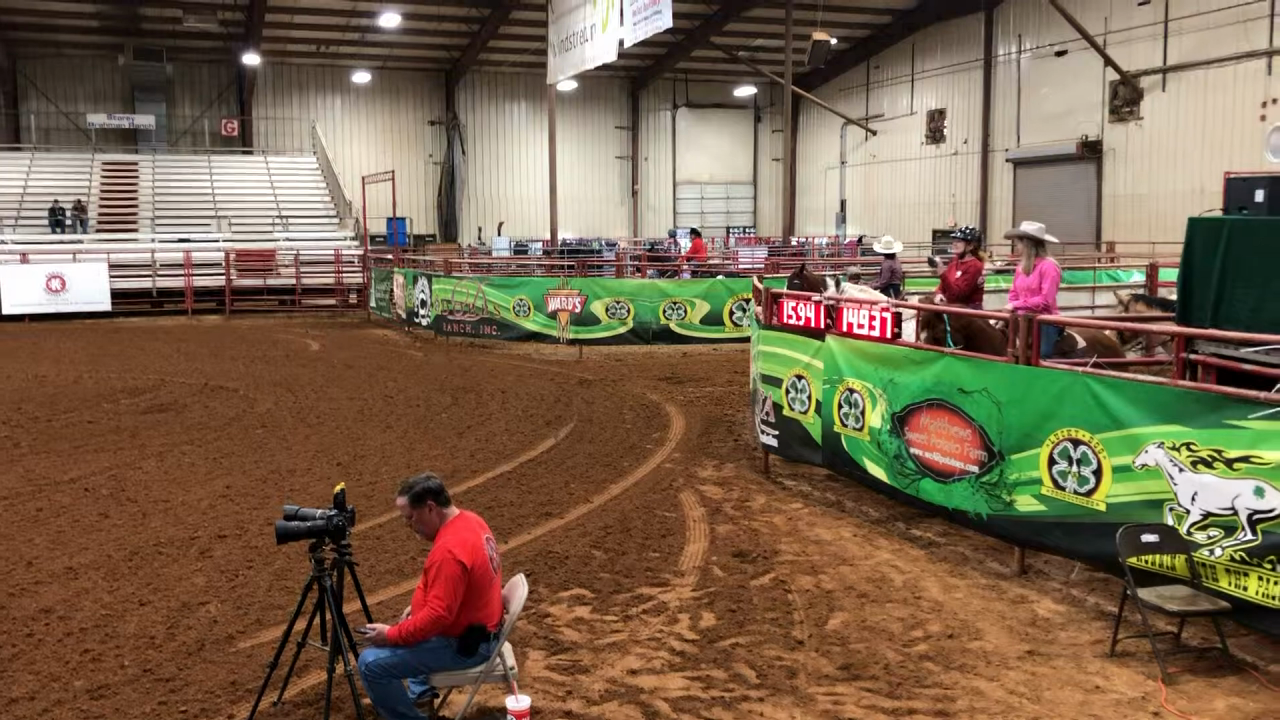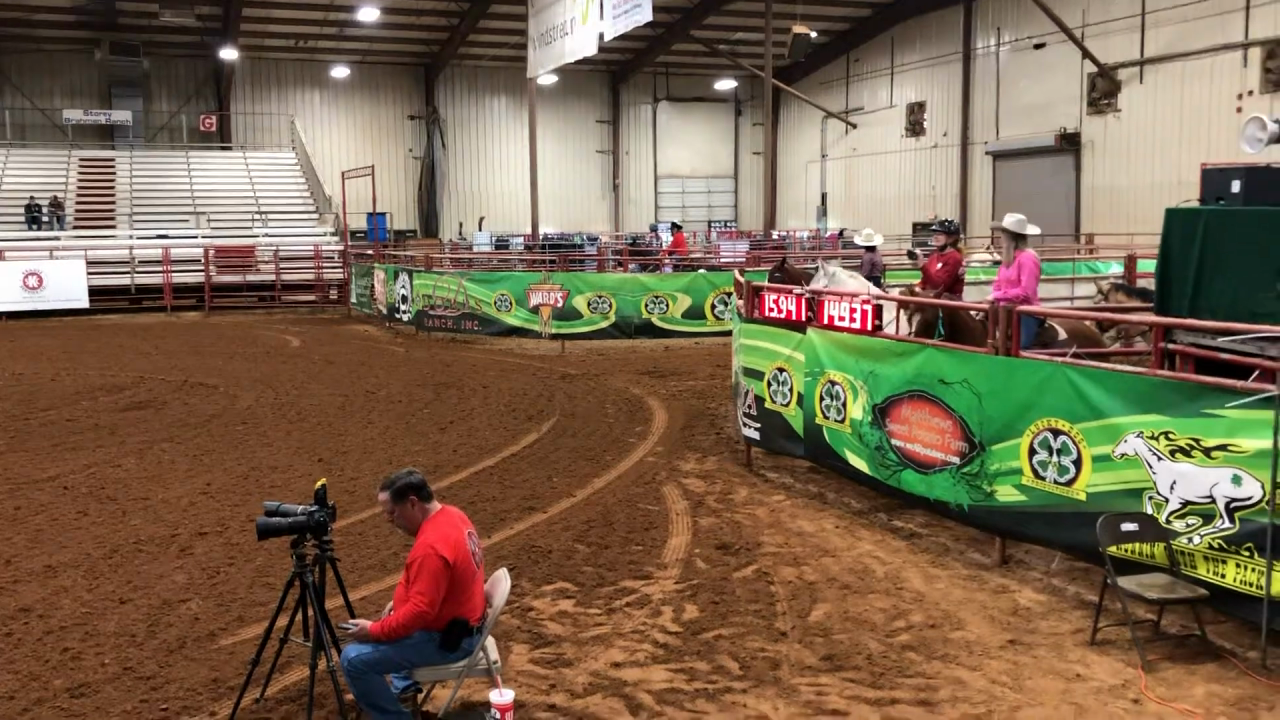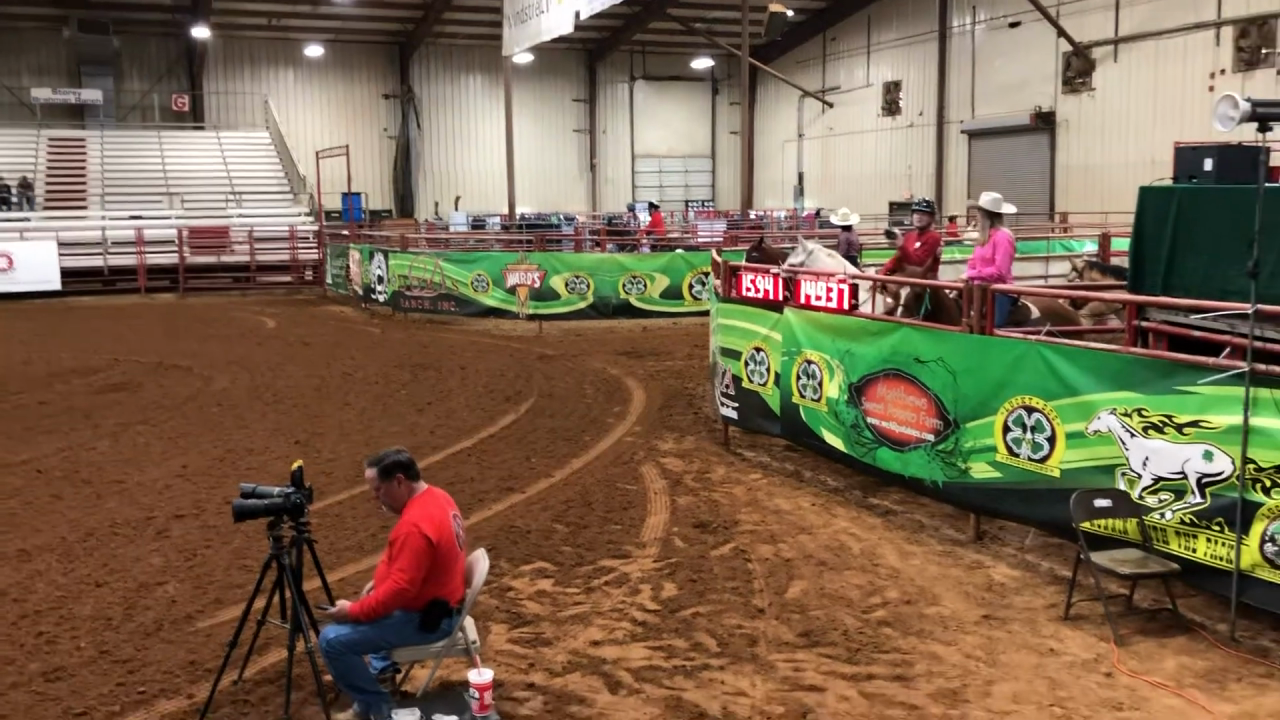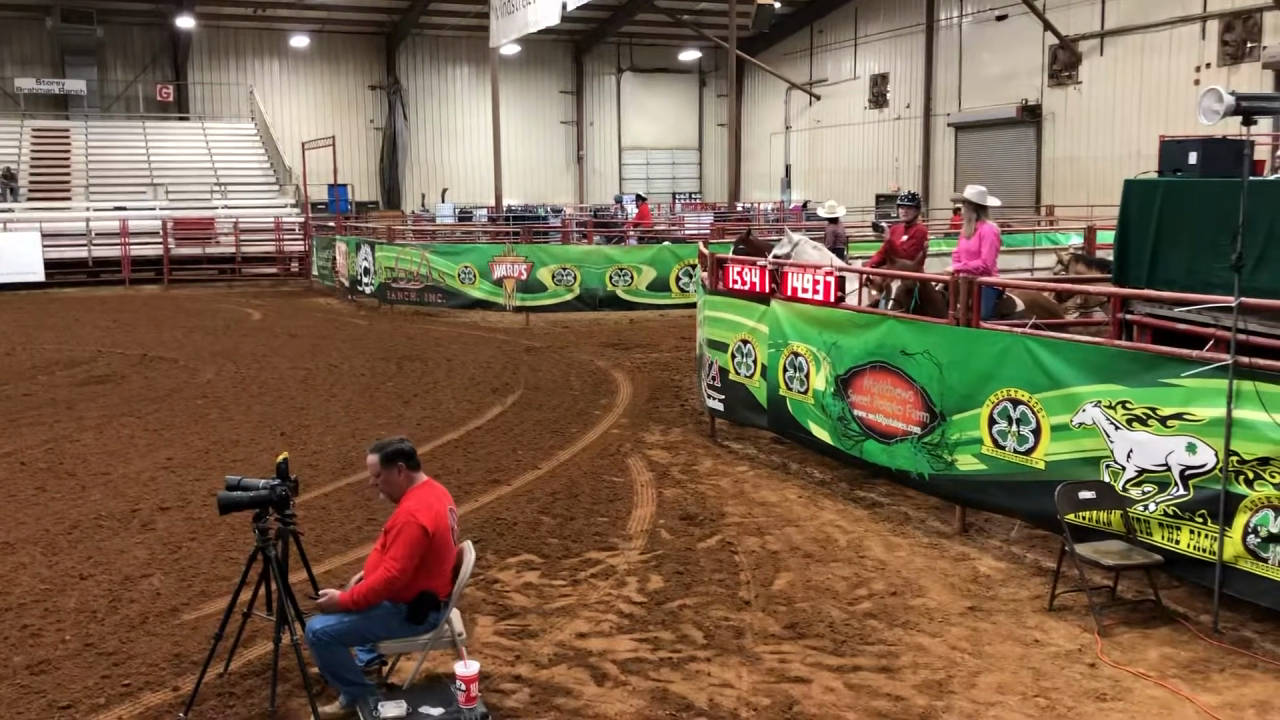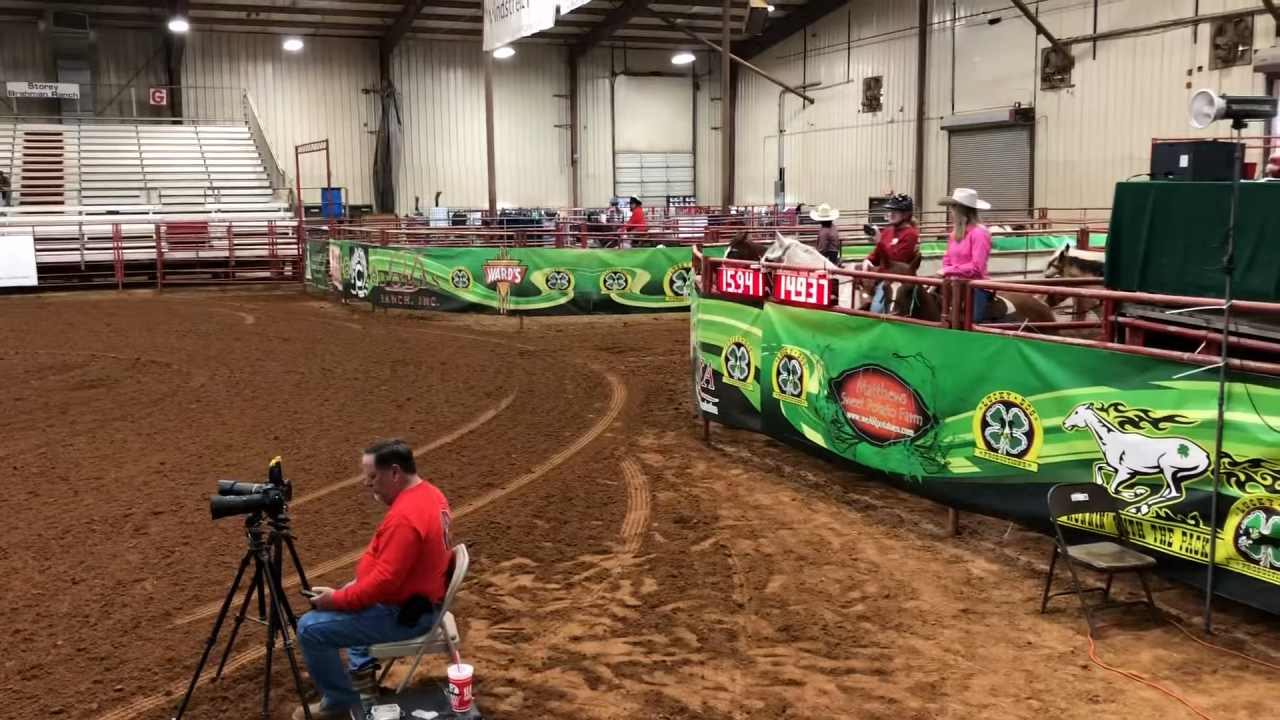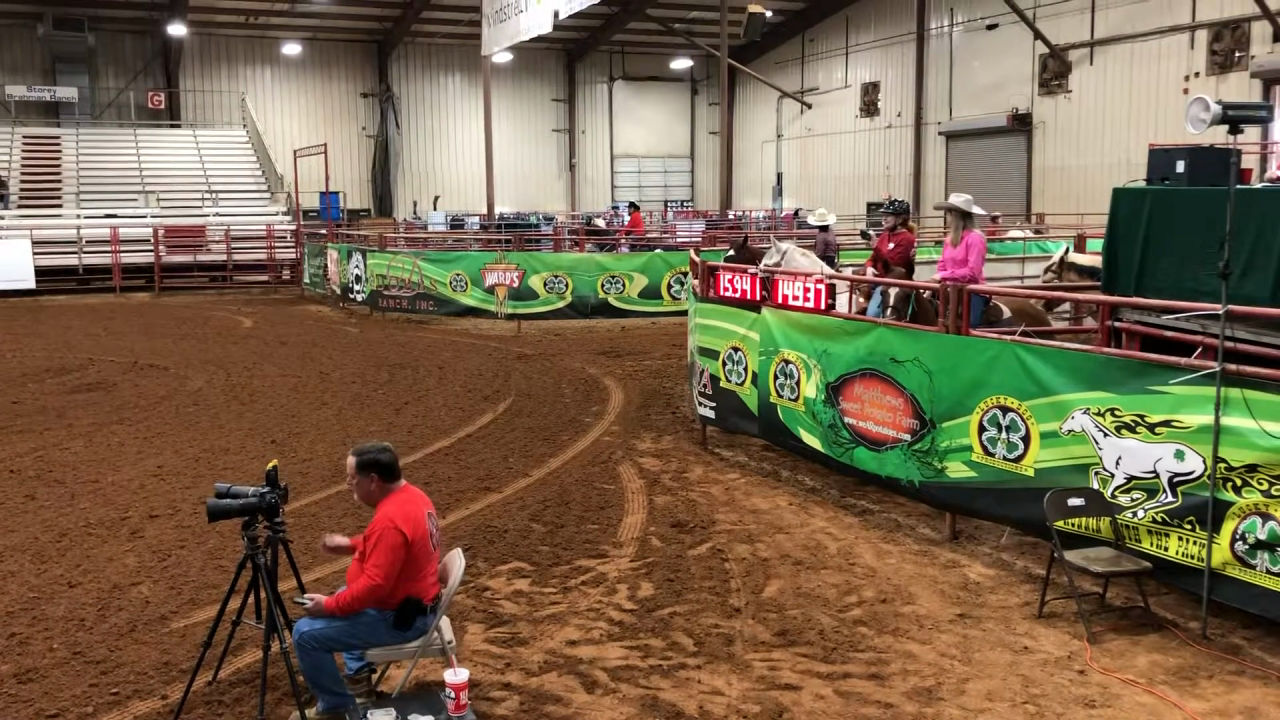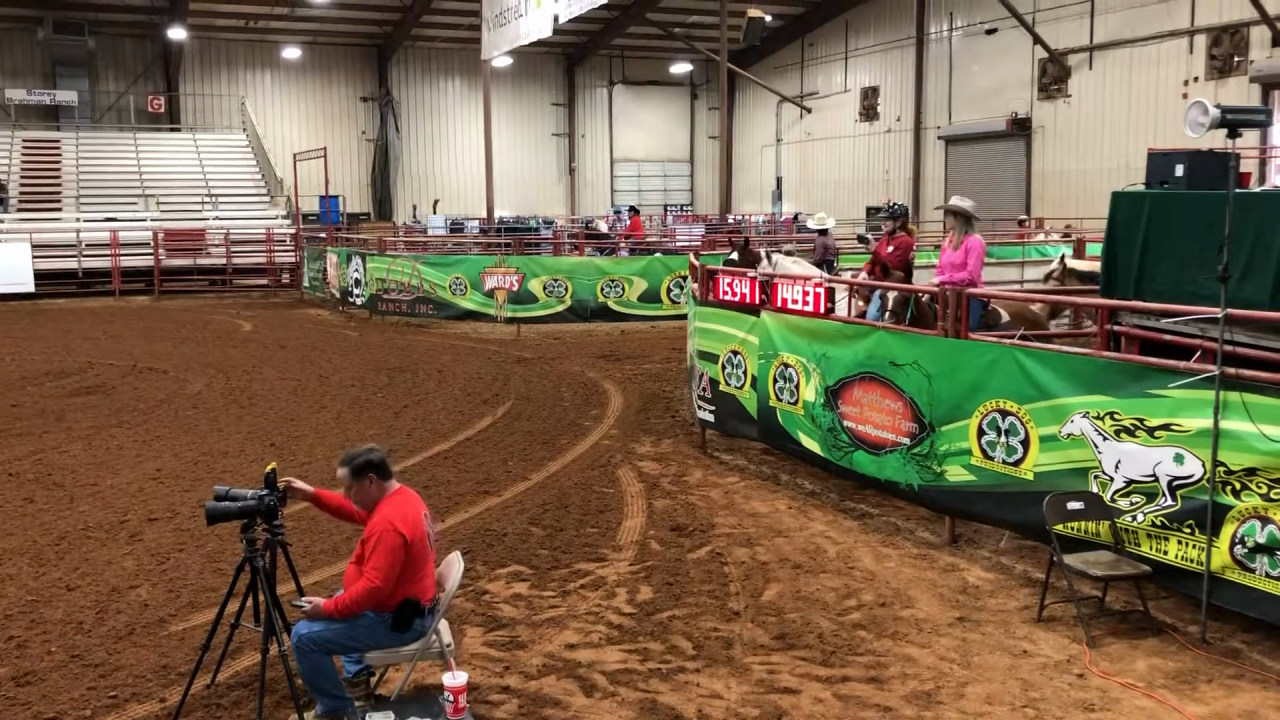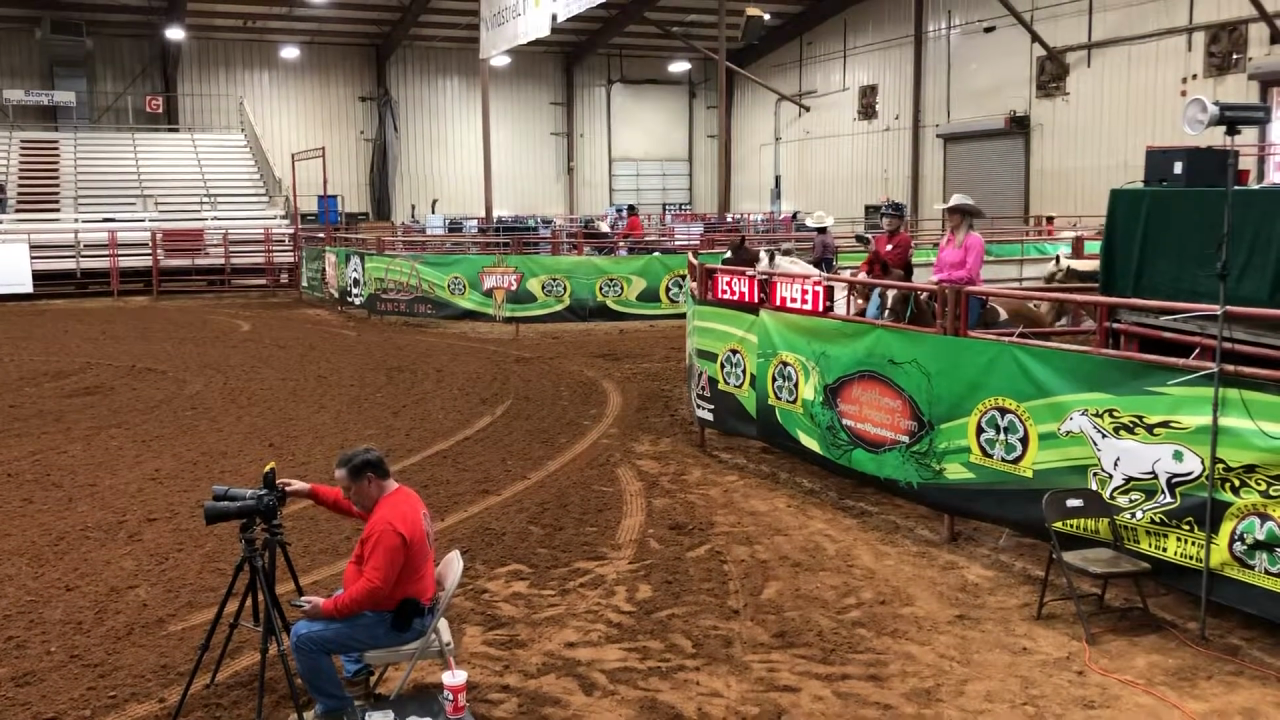
dt=0.4s
person 1, frame 1
left shoulder: (449, 550)
right shoulder: (471, 521)
left elbow: (438, 615)
left wrist: (391, 635)
right wrist: (419, 605)
left hip: (464, 644)
right hip: (477, 627)
left knee: (371, 663)
right knee: (410, 624)
right ankle: (420, 689)
person 1, frame 2
left shoulder: (432, 546)
right shoulder: (452, 515)
left elbow: (420, 611)
left wrist: (374, 630)
right wrist: (401, 600)
left hip: (447, 638)
right hip: (460, 623)
left knee: (354, 659)
right knee: (392, 620)
right ankle: (404, 685)
person 1, frame 3
left shoulder: (415, 524)
right shoulder: (438, 497)
left elbow: (400, 589)
left wrist: (353, 611)
right wrist: (380, 581)
left hip: (426, 619)
right hip: (438, 604)
left knee: (332, 639)
right knee: (372, 601)
right ankle: (383, 667)
person 1, frame 4
left shoulder: (412, 514)
right shoulder: (434, 491)
left elbow: (391, 577)
left wrist: (342, 600)
right wrist: (369, 572)
left hip: (412, 611)
right hip: (424, 597)
left knee: (318, 630)
right knee: (357, 594)
left ankle: (360, 696)
right ankle: (368, 662)
person 1, frame 5
left shoulder: (404, 517)
right shoulder: (430, 494)
left elbow: (384, 581)
left wrist: (336, 599)
right wrist: (355, 587)
left hip: (405, 613)
right hip: (419, 600)
left knee: (311, 628)
right knee: (350, 597)
right ankle: (362, 668)
person 1, frame 6
left shoulder: (390, 520)
right shoulder: (412, 495)
left elbow: (374, 586)
left wrist: (328, 606)
right wrist: (352, 545)
left hip: (399, 617)
right hip: (412, 603)
left knee: (305, 633)
right knee: (344, 597)
right ankle: (358, 674)
person 1, frame 7
left shoulder: (388, 523)
right shoulder: (403, 496)
left elbow: (373, 588)
right elbow: (357, 510)
left wrist: (327, 608)
right wrist: (313, 495)
left hip: (397, 620)
right hip: (408, 605)
left knee: (304, 636)
right knee: (343, 601)
right ankle: (357, 677)
person 1, frame 8
left shoulder: (387, 524)
right shoulder: (402, 495)
left elbow: (373, 588)
right elbow: (351, 504)
left wrist: (327, 607)
right wrist: (310, 491)
left hip: (397, 619)
right hip: (407, 604)
left knee: (303, 636)
right knee: (341, 598)
right ankle: (357, 676)
